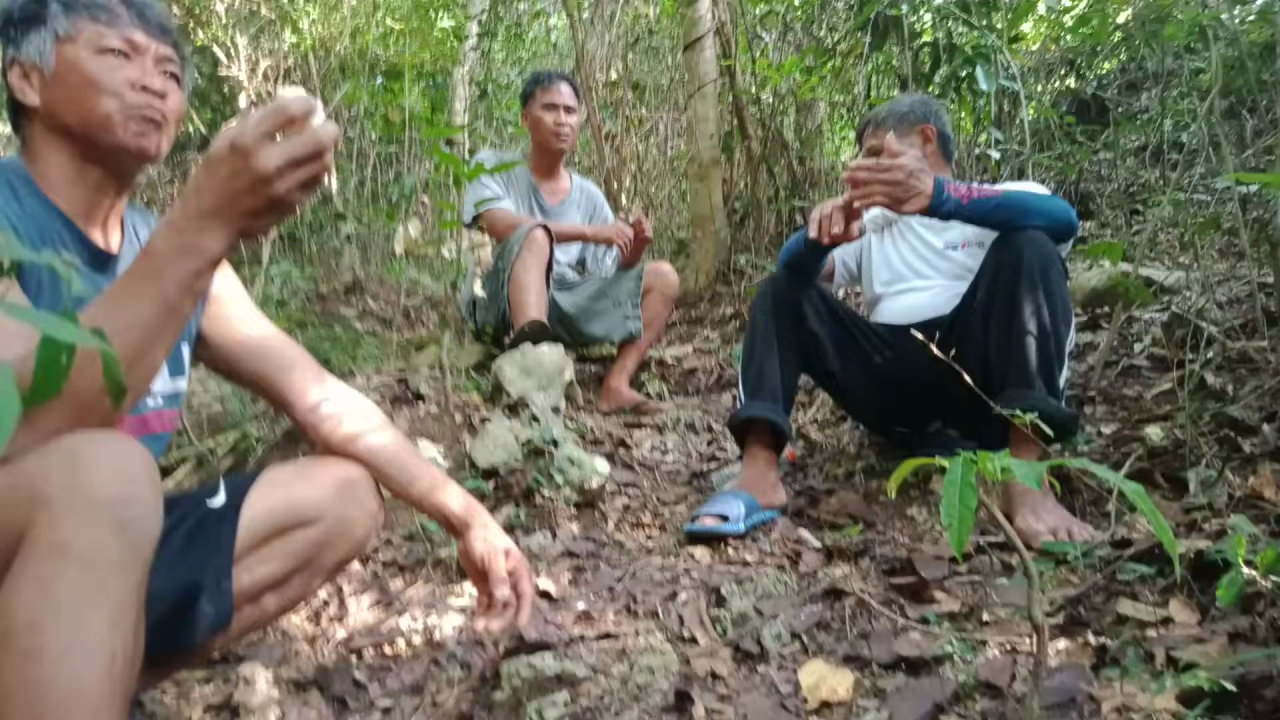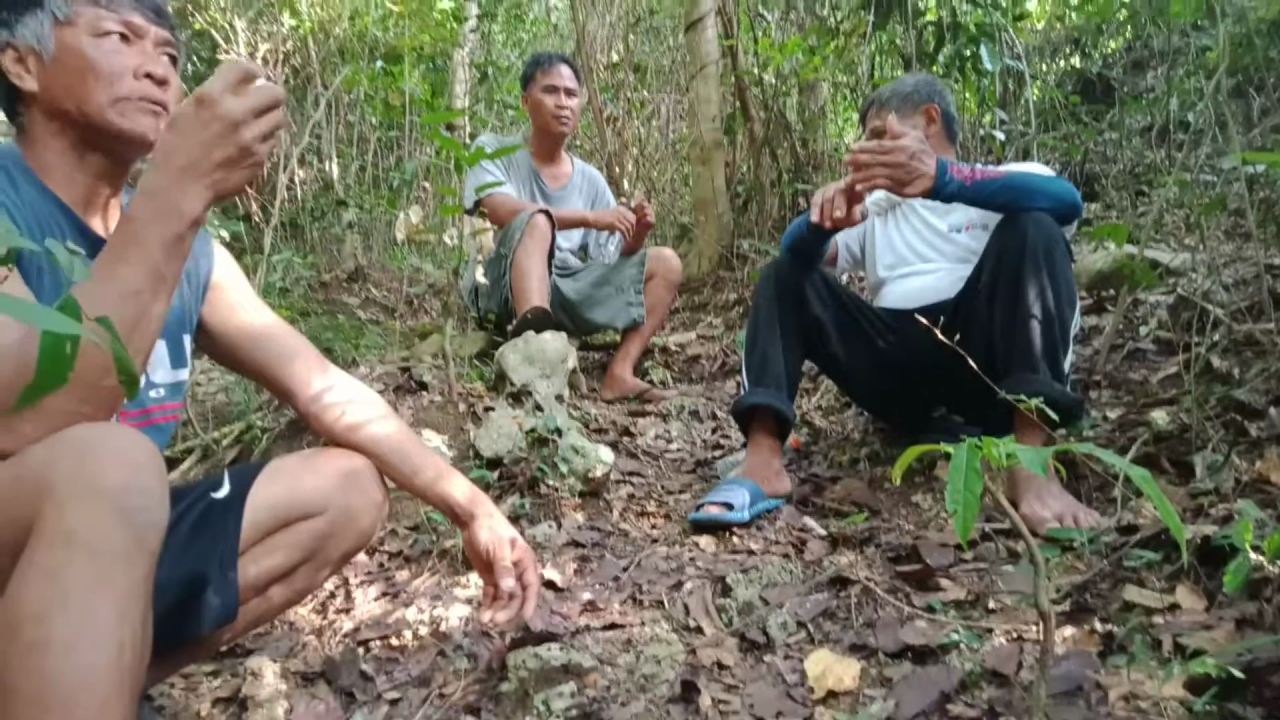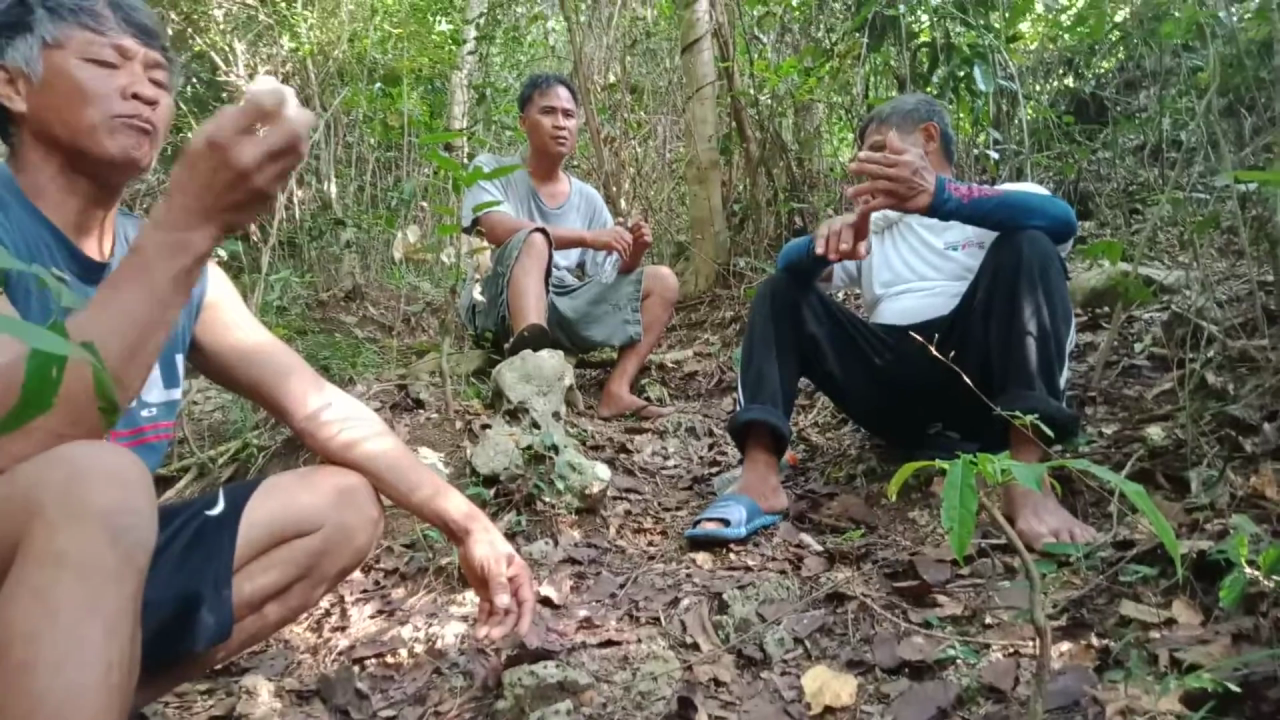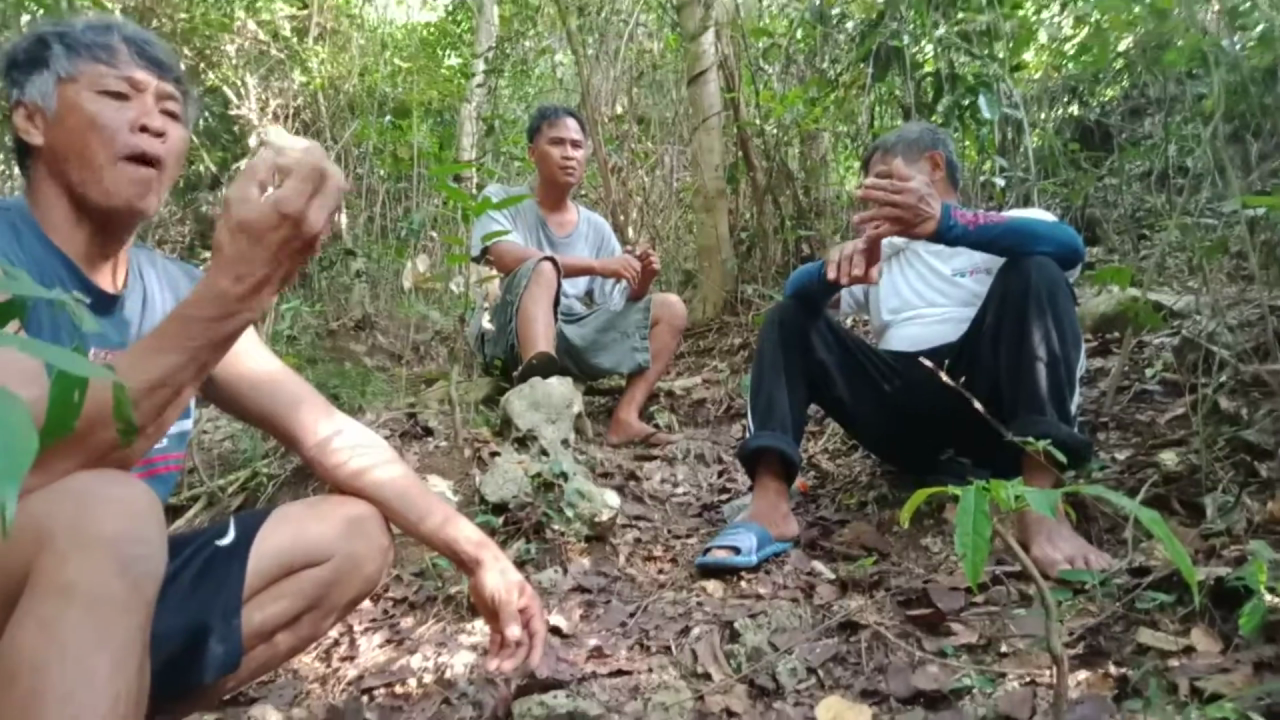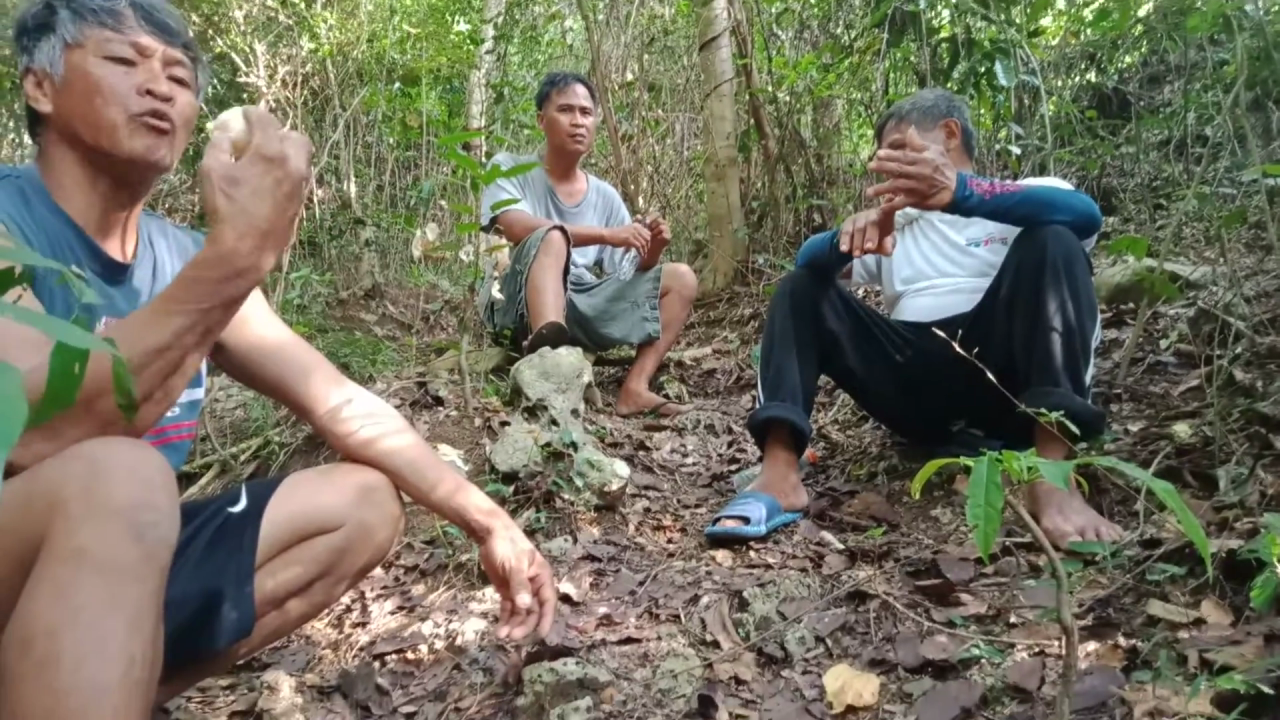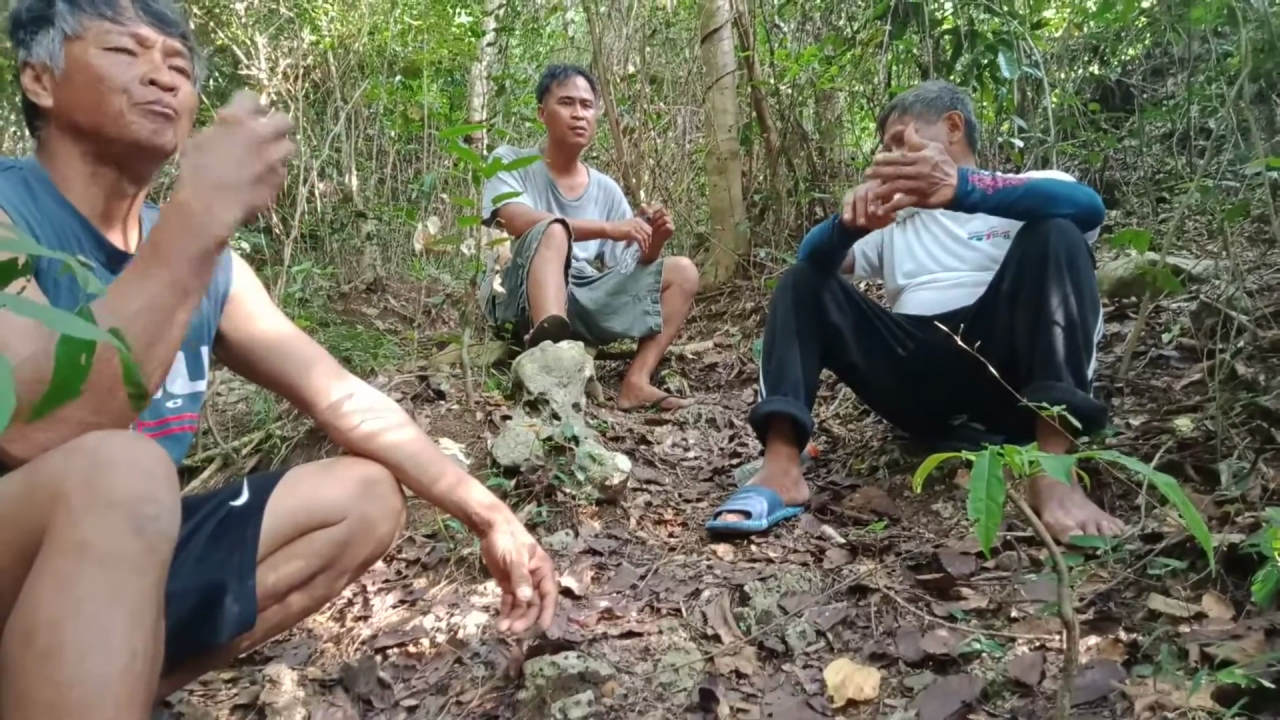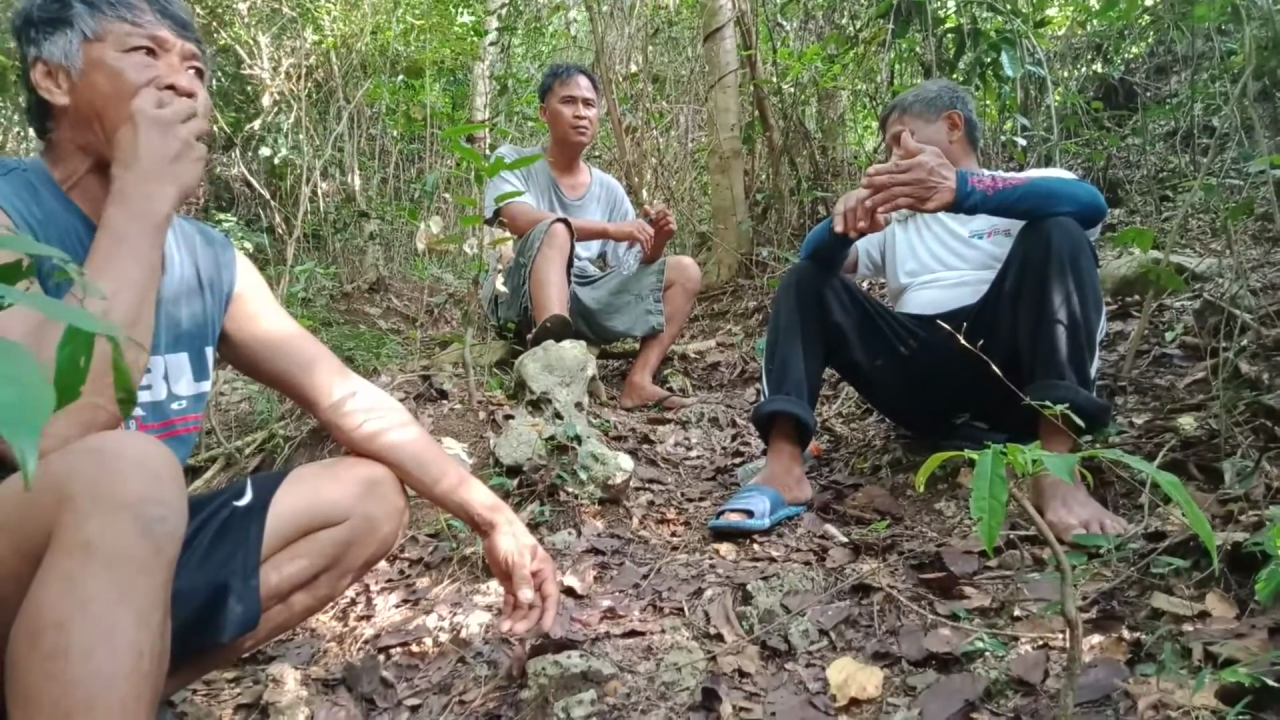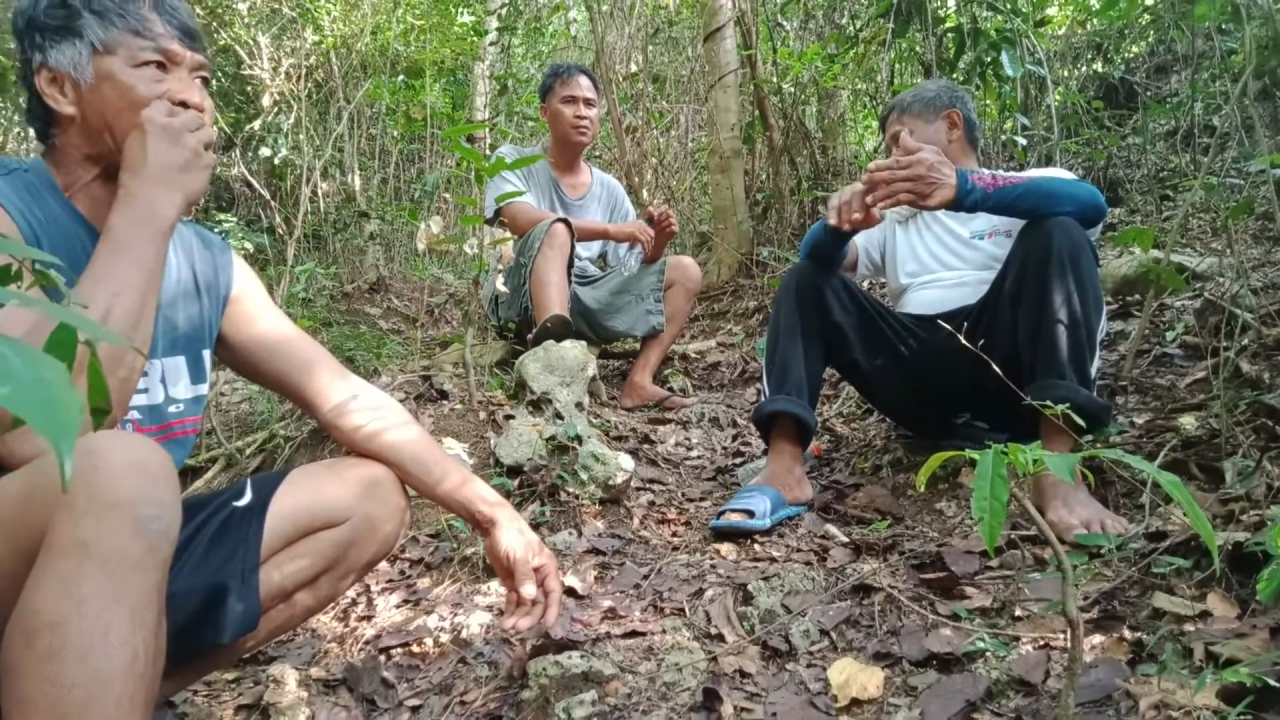
dt=0.4s
person 1, frame 1
left shoulder: (169, 251)
left elbow: (320, 396)
left wrist: (463, 515)
right wrist: (205, 226)
left hip: (102, 552)
left knee: (344, 495)
right knee: (104, 470)
person 1, frame 2
left shoulder: (187, 252)
left elbow: (324, 388)
left wrist: (469, 506)
right wrist: (177, 192)
left hip: (106, 551)
left knee: (349, 487)
person 1, frame 3
left shoulder: (162, 258)
left elbow: (319, 406)
left wrist: (465, 522)
right wrist: (191, 223)
left hip: (103, 567)
left knee: (345, 504)
right knee: (96, 484)
person 1, frame 4
left shoulder: (177, 290)
left elbow: (328, 432)
left wrist: (473, 549)
right wrist: (237, 288)
left hip: (113, 590)
left knee: (353, 533)
right knee: (109, 508)
person 1, frame 5
left shoulder: (186, 257)
left elbow: (341, 402)
left wrist: (484, 519)
right wrist: (238, 255)
left hip: (121, 565)
left knee: (364, 502)
right knee: (119, 475)
person 1, frame 6
left shoulder: (206, 265)
left elbow: (342, 397)
left wrist: (486, 513)
right wrist: (202, 214)
left hip: (120, 558)
left knee: (365, 495)
right knee: (118, 471)
person 1, frame 7
left shoulder: (209, 260)
left elbow: (348, 397)
left wrist: (490, 515)
right wrist: (142, 199)
left hip: (127, 559)
left knee: (369, 496)
right knee: (126, 470)
person 1, frame 8
left shoulder: (207, 264)
left elbow: (347, 399)
left wrist: (491, 513)
right wrist: (148, 205)
left hip: (122, 561)
left knee: (370, 498)
right knee: (120, 471)
person 2, frame 1
left shoulder: (1001, 201)
right shoulder: (874, 227)
left elbow: (1061, 219)
right elbow: (792, 266)
left wrist: (936, 195)
right wrist: (823, 233)
left hip: (979, 372)
right hip: (895, 385)
left knee: (1025, 246)
right knee: (781, 290)
left ankle: (1026, 479)
right ankle: (758, 474)
person 2, frame 2
left shoulder: (1008, 182)
right shoulder: (877, 209)
left elbow: (1066, 200)
right elbow: (794, 251)
left wrist: (939, 178)
right wrist: (822, 216)
left hip: (984, 358)
right hip: (900, 372)
left knee: (1029, 229)
right knee: (783, 275)
left ankle: (1031, 463)
right ankle: (763, 461)
person 2, frame 3
left shoulder: (1002, 205)
right shoulder: (876, 227)
left elbow: (1061, 220)
right elbow: (789, 265)
left wrist: (939, 195)
right wrist: (828, 242)
left hip: (978, 372)
right hip: (896, 389)
left knee: (1025, 246)
right knee: (780, 292)
left ankle: (1026, 479)
right ankle: (759, 478)
person 2, frame 4
left shoulder: (1008, 232)
right shoulder: (882, 255)
left elbow: (1068, 245)
right elbow: (797, 293)
left wrist: (942, 222)
right wrist: (838, 267)
left hip: (988, 400)
right hip: (905, 417)
left knee: (1032, 272)
right knee: (788, 319)
left ankle: (1039, 506)
right ankle: (770, 504)
person 2, frame 5
left shoulder: (1022, 199)
right shoulder: (896, 225)
left elbow: (1085, 214)
right elbow: (808, 260)
left wrist: (959, 192)
right wrist: (850, 235)
left hip: (1002, 371)
right hip: (917, 387)
left knee: (1049, 240)
right knee: (800, 288)
left ankle: (1052, 478)
right ankle: (779, 474)
person 2, frame 6
left shoulder: (1026, 190)
right shoulder: (896, 218)
left elbow: (1088, 207)
right elbow: (812, 256)
left wrist: (961, 187)
right wrist: (851, 222)
left hip: (1004, 366)
right hip: (919, 380)
left knee: (1053, 235)
right knee: (802, 283)
left ankle: (1053, 471)
right ankle: (781, 468)
person 2, frame 7
left shoulder: (1027, 188)
right shoulder: (895, 218)
left elbow: (1089, 203)
right elbow: (816, 256)
left wrist: (960, 189)
right wrist: (844, 222)
left hip: (1007, 364)
right hip: (920, 379)
left knee: (1054, 232)
right knee: (805, 281)
left ankle: (1056, 469)
right ankle: (783, 466)
person 2, frame 8
left shoulder: (1028, 191)
right shoulder: (894, 217)
left elbow: (1090, 203)
right elbow: (823, 255)
left wrist: (957, 186)
right wrist: (842, 218)
left hip: (1008, 364)
right hip: (922, 379)
left knee: (1054, 232)
right knee: (807, 280)
left ankle: (1057, 468)
right ankle: (784, 466)
person 3, frame 1
left shoulder: (589, 195)
right shoulder: (493, 166)
left elbow: (613, 276)
right elbow: (499, 225)
left wrist: (633, 252)
right wrist: (588, 232)
left hip: (565, 303)
right hip: (500, 302)
left knee: (663, 277)
right knee: (535, 234)
left ankle: (615, 386)
right ankle: (529, 346)
person 3, frame 2
left shoulder: (591, 179)
right shoulder: (493, 149)
left elbow: (614, 263)
right elbow: (500, 211)
left wrist: (634, 238)
right wrist: (590, 219)
left hip: (567, 291)
right hip: (501, 288)
left knee: (665, 263)
right knee: (537, 220)
left ankle: (619, 374)
right ankle: (531, 333)
person 3, frame 3
left shoulder: (588, 199)
right shoulder: (491, 169)
left elbow: (611, 280)
right elbow: (498, 229)
left wrist: (632, 256)
right wrist: (588, 238)
left hip: (564, 308)
right hip: (499, 306)
left knee: (662, 281)
right knee: (534, 239)
left ankle: (616, 391)
right ankle: (528, 351)
person 3, frame 4
left shoulder: (597, 227)
right shoulder: (501, 200)
left elbow: (620, 308)
right elbow: (507, 258)
left wrist: (640, 283)
right wrist: (597, 265)
left hip: (573, 337)
right hip: (509, 335)
left knee: (670, 308)
right knee: (543, 267)
left ankle: (625, 418)
right ankle: (537, 381)
person 3, frame 5
left shoulder: (606, 196)
right shoulder: (509, 168)
left elbow: (629, 276)
right elbow: (516, 227)
left wrist: (650, 252)
right wrist: (606, 234)
left hip: (583, 307)
right hip: (517, 304)
left knee: (681, 278)
right knee: (552, 235)
left ankle: (634, 388)
right ankle: (546, 351)
person 3, frame 6
left shoulder: (607, 190)
right shoulder: (510, 161)
left elbow: (631, 271)
right elbow: (517, 221)
left wrist: (652, 244)
right wrist: (608, 229)
left hip: (585, 301)
right hip: (519, 299)
left knee: (682, 272)
right knee: (554, 230)
left ankle: (636, 382)
right ankle: (548, 344)
person 3, frame 7
left shoulder: (609, 189)
right shoulder: (512, 161)
left elbow: (634, 268)
right elbow: (520, 220)
left wrist: (654, 243)
right wrist: (610, 229)
left hip: (587, 300)
right hip: (521, 297)
left knee: (685, 271)
right knee: (556, 228)
left ankle: (638, 382)
right ankle: (550, 345)
person 3, frame 8
left shoulder: (610, 189)
right shoulder: (512, 161)
left elbow: (634, 269)
right elbow: (520, 220)
left wrist: (655, 244)
right wrist: (610, 230)
left hip: (587, 299)
right hip: (521, 297)
left knee: (685, 271)
right knee: (557, 229)
left ankle: (639, 382)
right ankle: (551, 343)
